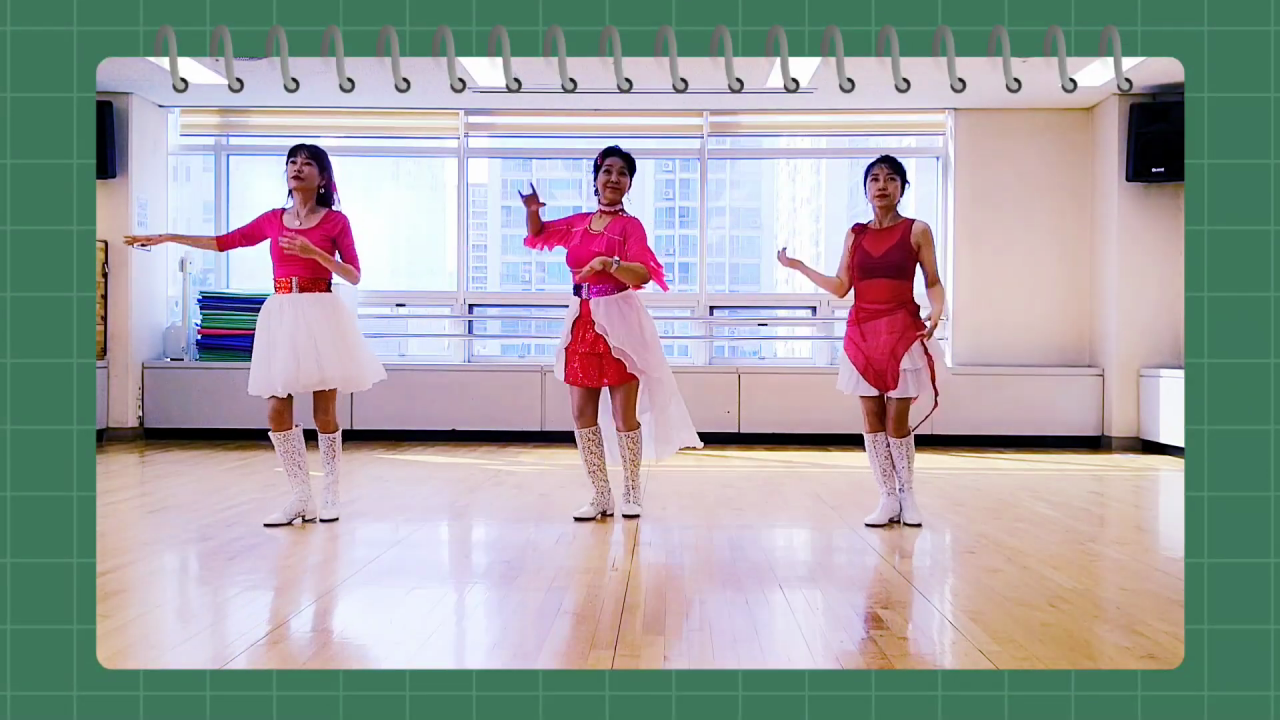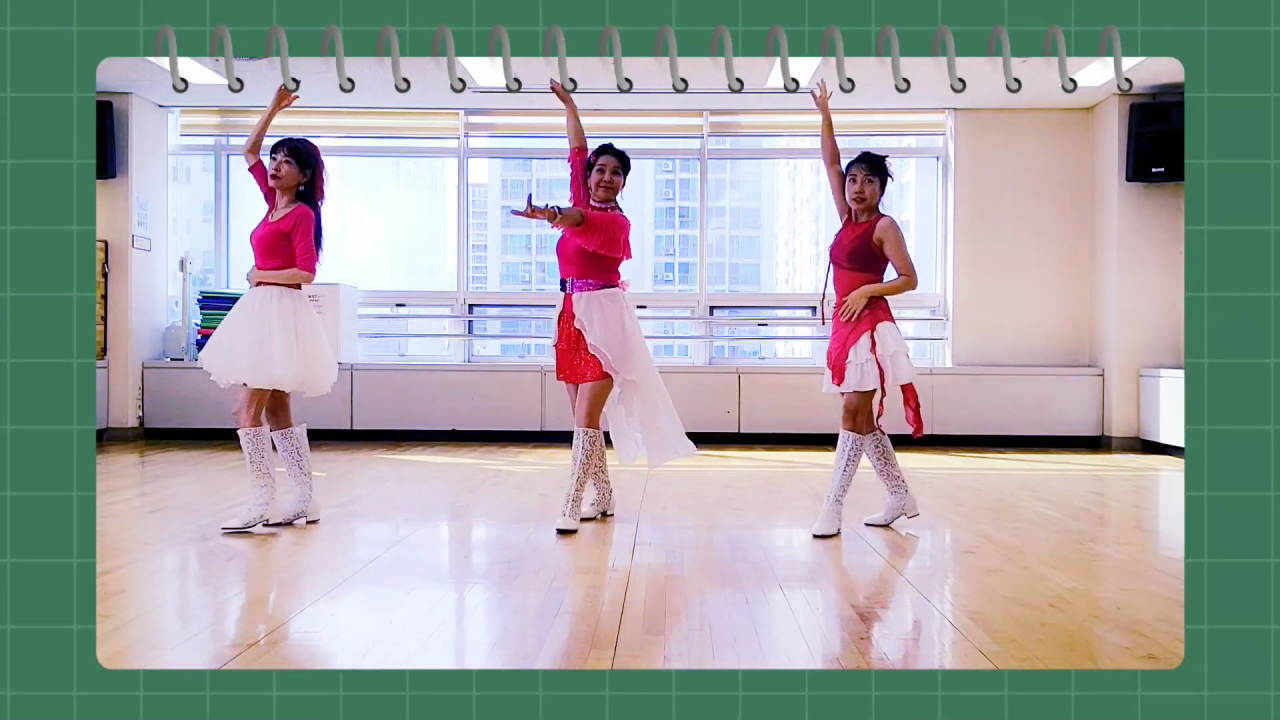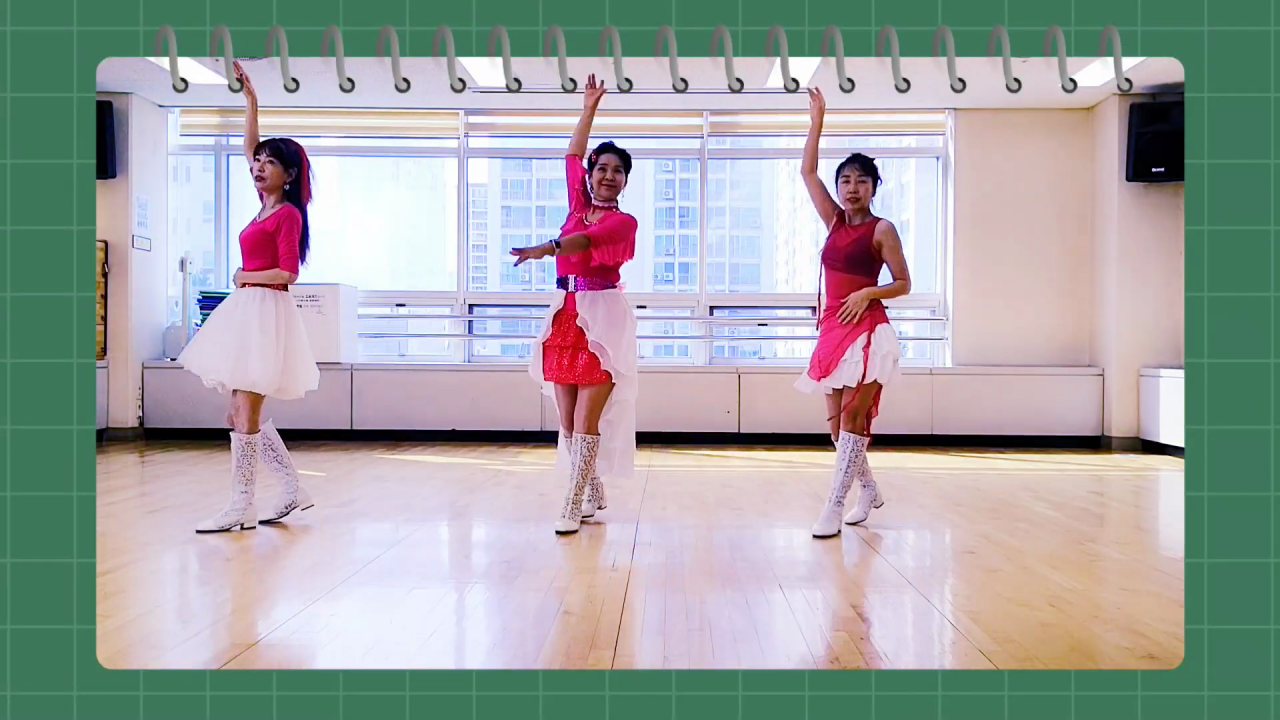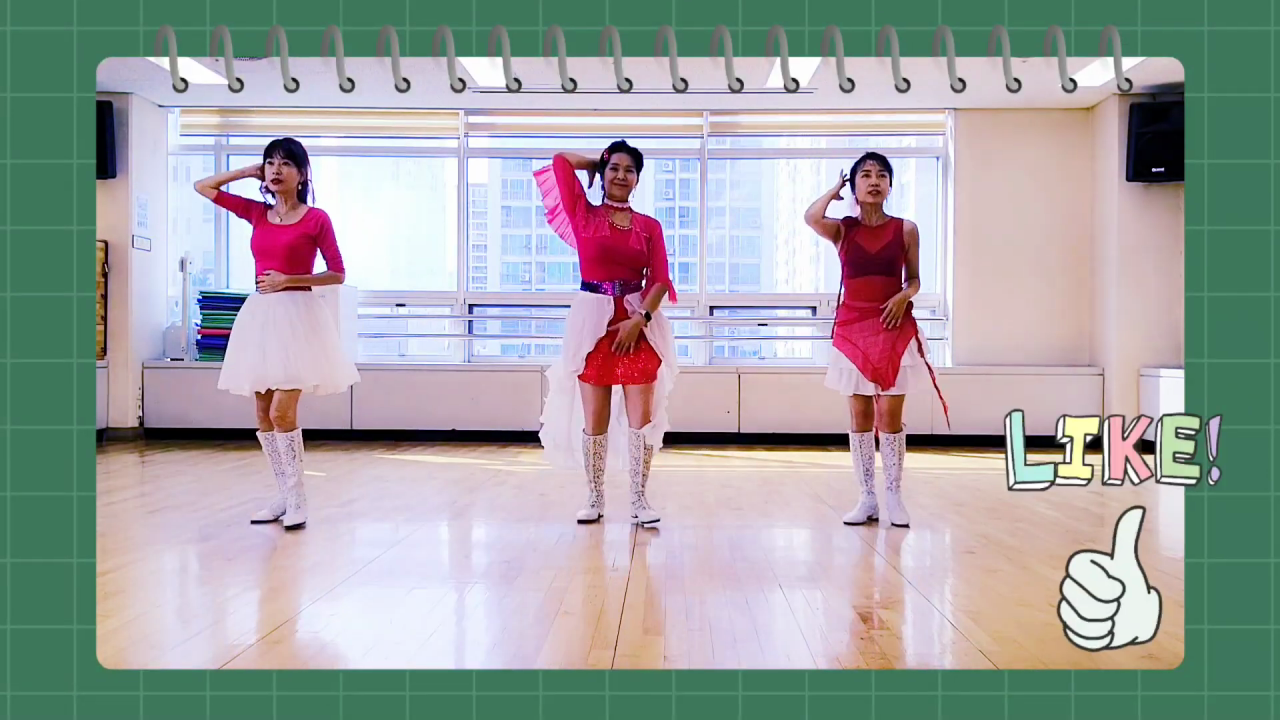
dt=0.4s
person 1, frame 1
left shoulder: (336, 220)
right shoulder: (272, 220)
left elbow: (354, 276)
right elbow: (222, 242)
left wrist: (317, 254)
right wrist: (167, 238)
left hip: (320, 315)
right hip: (280, 317)
left knee: (325, 415)
right knee: (277, 414)
left ankle: (331, 493)
right ankle: (301, 496)
person 1, frame 2
left shoulder: (303, 214)
right shoulder: (274, 201)
left elbow: (306, 273)
right elbow: (249, 152)
left wrist: (261, 276)
right wrist: (272, 111)
left hip: (281, 312)
right hip: (261, 310)
left knee: (247, 411)
right knee: (276, 413)
left ankle: (263, 501)
right ankle: (303, 500)
person 1, frame 3
left shoulder: (289, 214)
right shoulder: (268, 206)
left elbow: (288, 273)
right elbow: (250, 147)
left wrist: (244, 277)
right wrist: (249, 96)
left hip: (265, 312)
right hip: (247, 312)
left knee: (244, 414)
right knee: (247, 415)
left ankle: (241, 507)
right ankle: (292, 489)
person 1, frame 4
left shoulder: (316, 219)
right shoulder: (256, 213)
left elbow: (338, 274)
right elbow: (202, 187)
left wrist: (289, 279)
right wrist: (249, 170)
left hip: (298, 314)
right hip: (260, 315)
left knee: (281, 411)
right knee: (263, 415)
left ankle: (295, 496)
right ankle: (286, 496)
person 2, frame 1
left shoulder: (630, 225)
right shoulder: (577, 223)
left elbow: (644, 273)
right elbow: (537, 233)
left wrist: (608, 265)
right wrist: (532, 209)
left hip: (619, 325)
right hip: (582, 322)
left knee: (625, 414)
right knee: (582, 416)
left ankle: (631, 492)
right ankle: (601, 494)
person 2, frame 2
left shoulder: (616, 220)
right shoulder: (582, 203)
left elbow: (581, 221)
right elbow: (578, 152)
left wrist: (550, 216)
right wrist: (569, 106)
left hip: (602, 318)
right hip: (570, 317)
left knee: (587, 417)
right knee: (586, 418)
left ankle: (572, 506)
right ankle: (603, 496)
person 2, frame 3
left shoulder: (625, 222)
right shoulder: (578, 208)
left elbow: (589, 241)
right elbow: (573, 156)
left wrist: (546, 248)
right wrist: (590, 106)
left hip: (601, 318)
right hip: (563, 318)
left knee: (586, 421)
right knee: (568, 422)
left ankle: (573, 507)
right ankle: (594, 492)
person 2, frame 4
left shoulder: (649, 226)
right shoulder: (584, 217)
left elbow: (659, 279)
right elbow: (561, 163)
left wrist: (639, 319)
right wrist: (598, 161)
left hip: (637, 323)
right hip: (592, 321)
left knee: (642, 416)
right knee: (594, 419)
left ankle: (639, 498)
right ankle: (595, 497)
person 3, frame 1
left shoulder: (917, 230)
right shoulder: (855, 234)
left elbow: (933, 282)
right elbow: (841, 287)
left wrist: (936, 312)
right wrist: (800, 267)
left hip: (903, 332)
right hip: (862, 333)
left knee: (898, 421)
right knee: (873, 420)
left ankle: (907, 493)
right ankle: (888, 496)
person 3, frame 2
left shoulder: (884, 226)
right shoulder: (847, 219)
left elbow: (909, 278)
right elbow: (831, 164)
left wrist: (868, 291)
right wrist: (825, 116)
left hip: (871, 329)
right hip: (845, 329)
left knee: (853, 418)
right knee: (862, 421)
left ankle: (834, 506)
right ankle: (900, 497)
person 3, frame 3
left shoulder: (882, 229)
right shoulder: (835, 221)
left elbow: (903, 284)
right elbow: (808, 172)
left wrist: (868, 292)
right wrist: (817, 120)
left hip: (867, 331)
right hip: (833, 330)
left knee: (852, 416)
right knee: (837, 423)
left ankle: (835, 506)
right ankle: (868, 489)
person 3, frame 4
left shoulder: (905, 229)
right shoulder: (842, 229)
left elbow: (914, 278)
right elbow: (812, 218)
left wrist: (905, 296)
right wrist: (835, 190)
left hip: (894, 329)
right hip: (852, 330)
left knee: (889, 415)
right knee: (860, 417)
left ankle: (893, 496)
right ankle: (868, 495)
